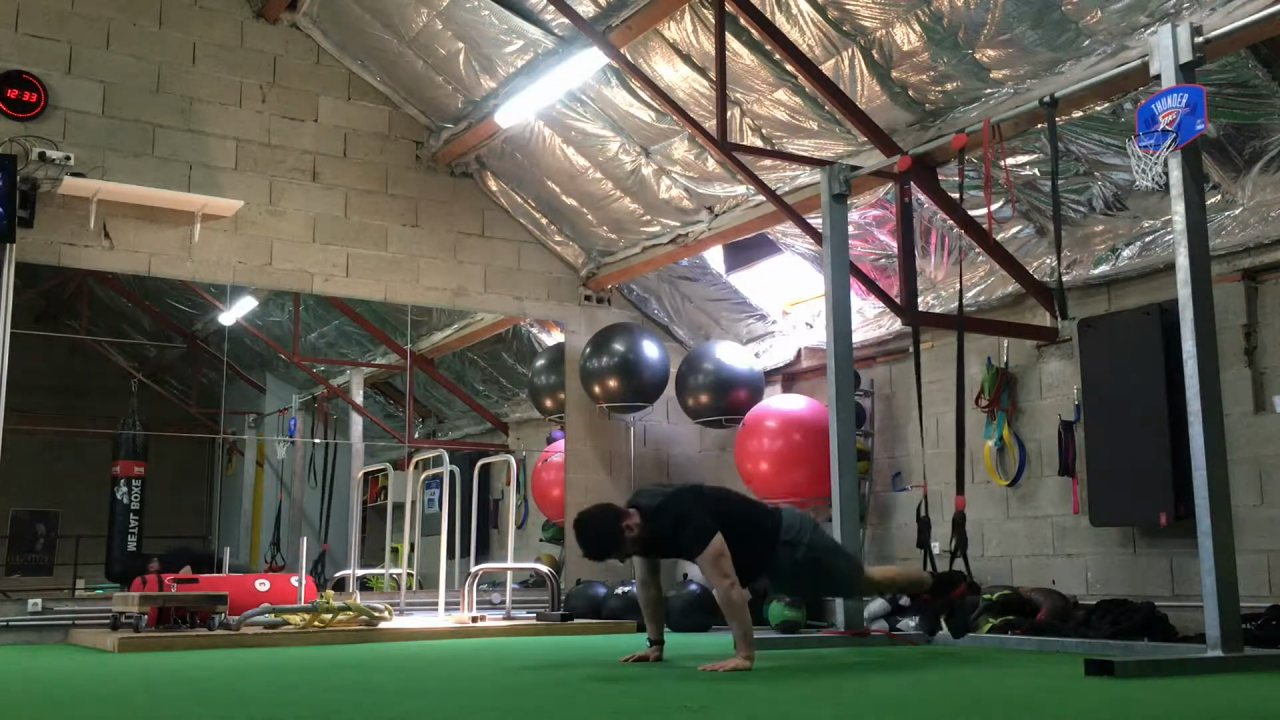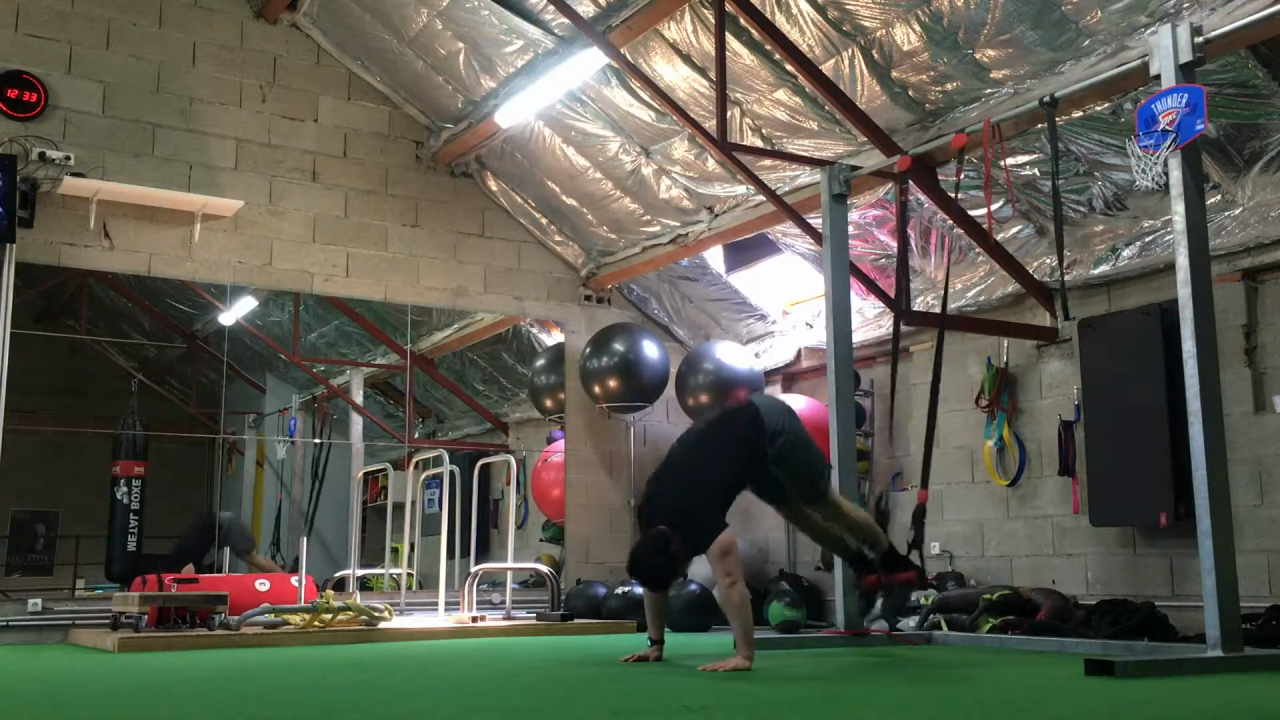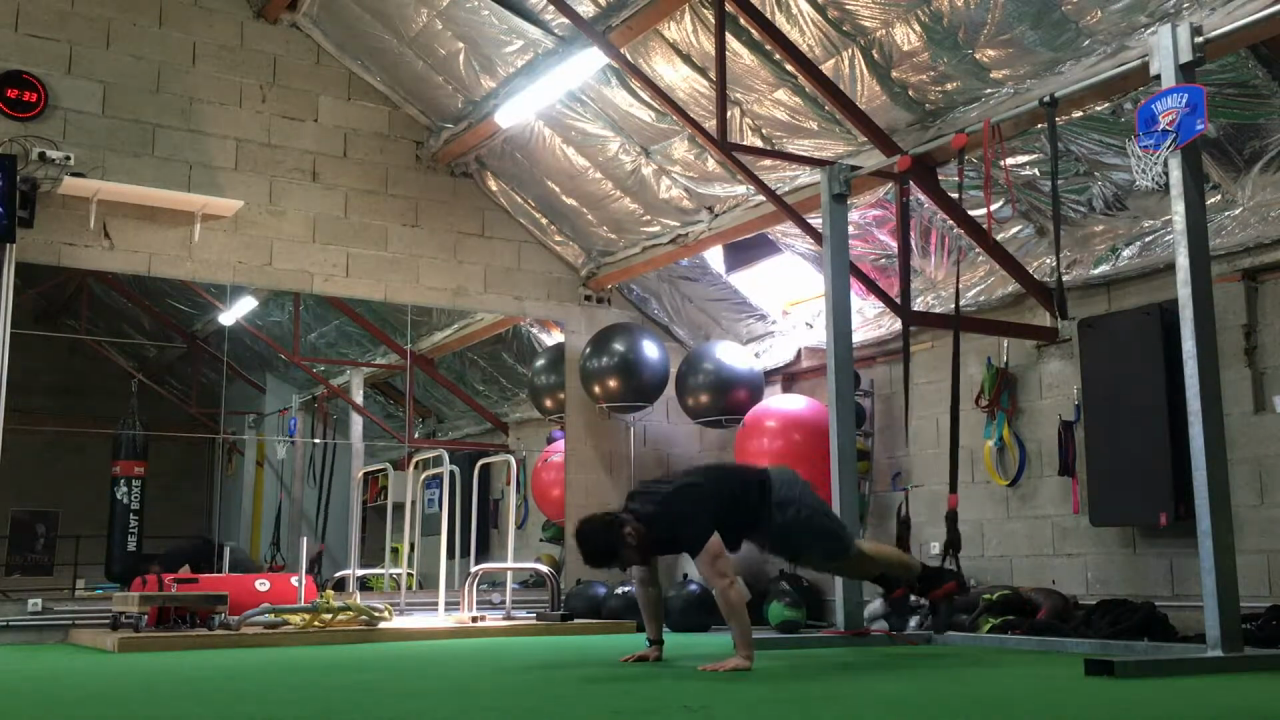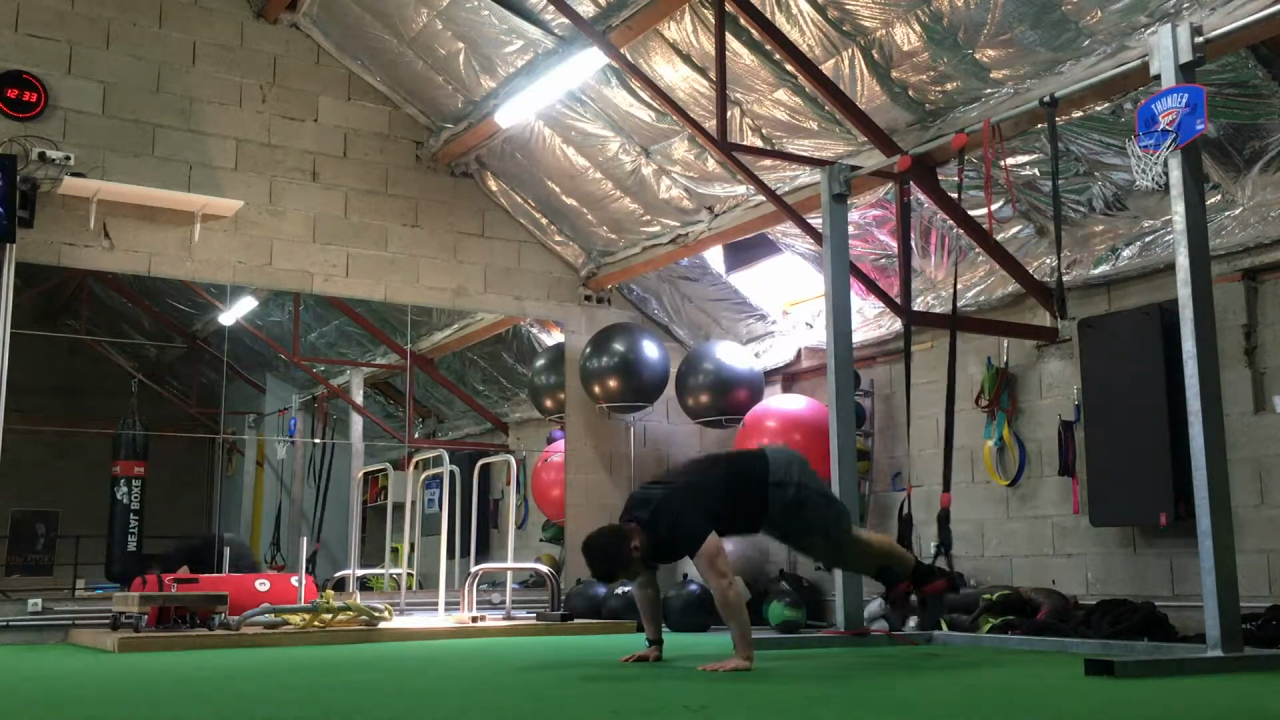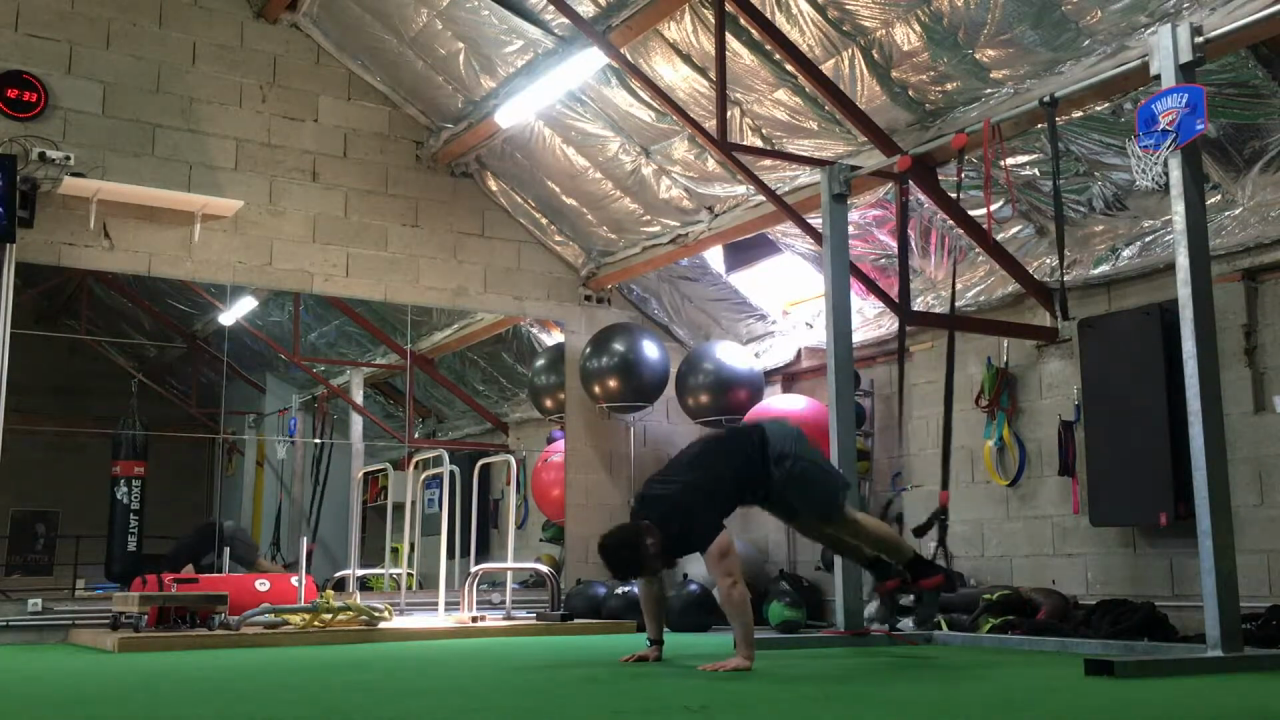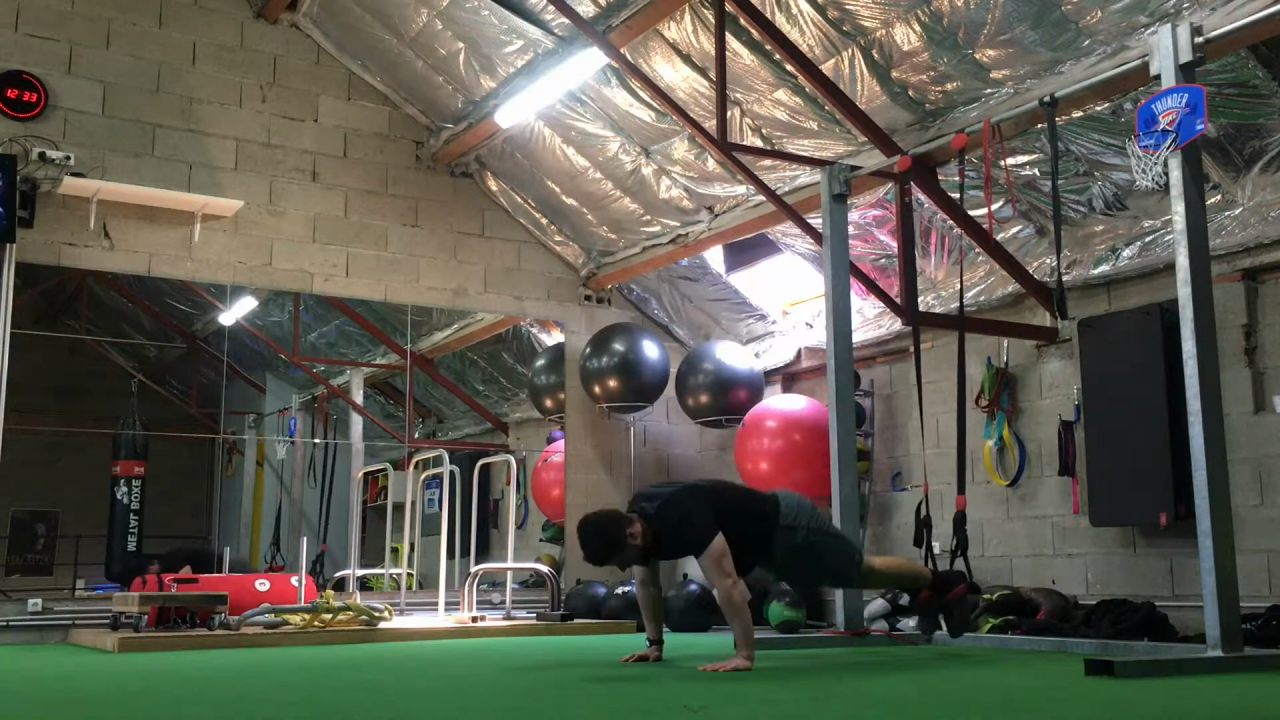
dt=0.5s
person 1, frame 1
left shoulder: (680, 513)
right shoulder: (640, 514)
left elbow: (726, 583)
right elbow: (647, 581)
left wrist: (744, 654)
right wrist: (655, 644)
left hip: (786, 539)
right hip: (773, 552)
left knee: (858, 582)
right knee: (852, 583)
left ankle: (945, 584)
right ankle: (921, 591)
person 1, frame 2
left shoulder: (697, 516)
right shoulder: (653, 515)
left elbow: (728, 582)
right elbow: (654, 582)
left wrist: (743, 656)
right wrist: (656, 644)
left hip: (769, 426)
right hip: (746, 430)
left knee: (825, 506)
right knee: (796, 511)
left ankle: (895, 564)
right ankle: (866, 567)
person 1, frame 3
left shoulder: (677, 515)
right shoulder: (632, 517)
left elbow: (724, 582)
right elbow: (646, 580)
left wrist: (743, 654)
right wrist: (655, 643)
left hip: (778, 498)
right hip: (759, 512)
left knee: (845, 552)
right knee: (816, 557)
left ankle: (934, 578)
right ankle: (892, 583)
person 1, frame 4
left shoulder: (675, 519)
right shoulder: (633, 523)
left elbow: (722, 582)
right elbow: (645, 585)
left wrist: (743, 654)
right wrist: (653, 643)
left hip: (782, 480)
right hip: (761, 492)
left knee: (847, 541)
right knee: (817, 547)
left ankle: (924, 575)
right ankle: (894, 579)
person 1, frame 5
left shoulder: (687, 514)
right shoulder: (644, 519)
left elbow: (729, 582)
right elbow: (650, 583)
left wrist: (744, 655)
right wrist: (654, 644)
left hip: (777, 449)
right hip: (755, 456)
left knee: (838, 519)
right knee: (810, 526)
left ankle: (922, 570)
right ankle: (884, 571)
person 1, frame 6
left shoulder: (681, 516)
right shoulder: (638, 519)
left elbow: (727, 581)
right elbow: (648, 583)
left wrist: (744, 654)
right wrist: (655, 644)
left hip: (789, 527)
right hip: (767, 544)
left knee: (860, 572)
right knee: (844, 576)
left ankle: (947, 584)
right ankle: (923, 591)
